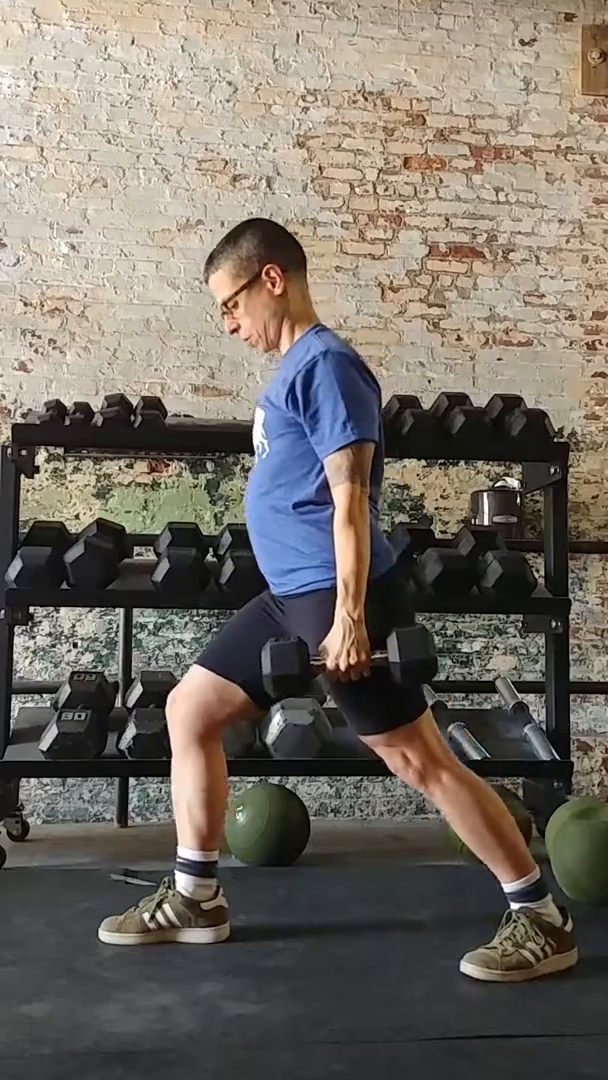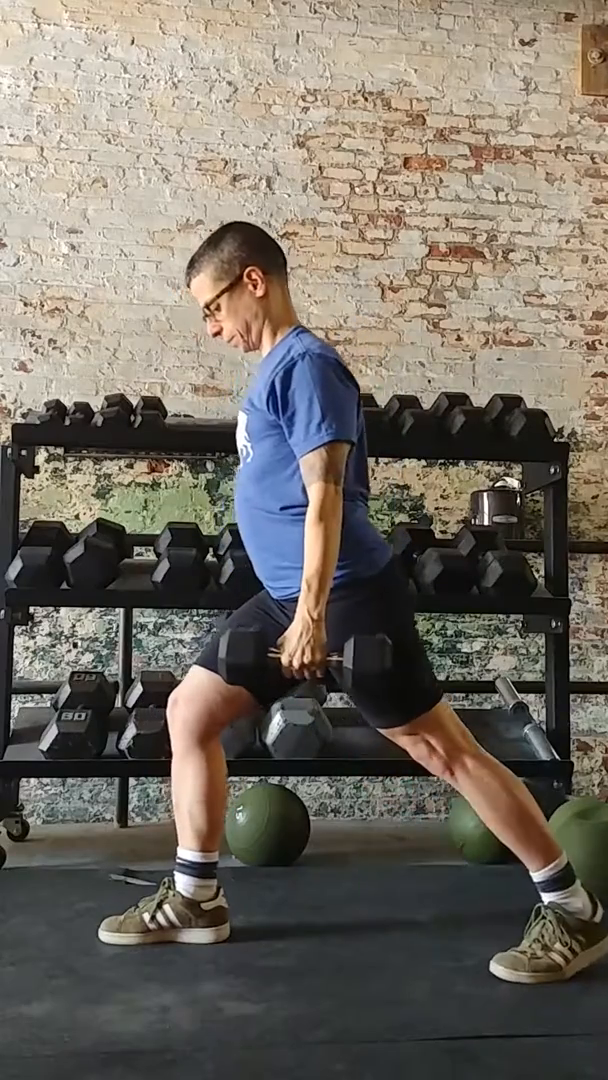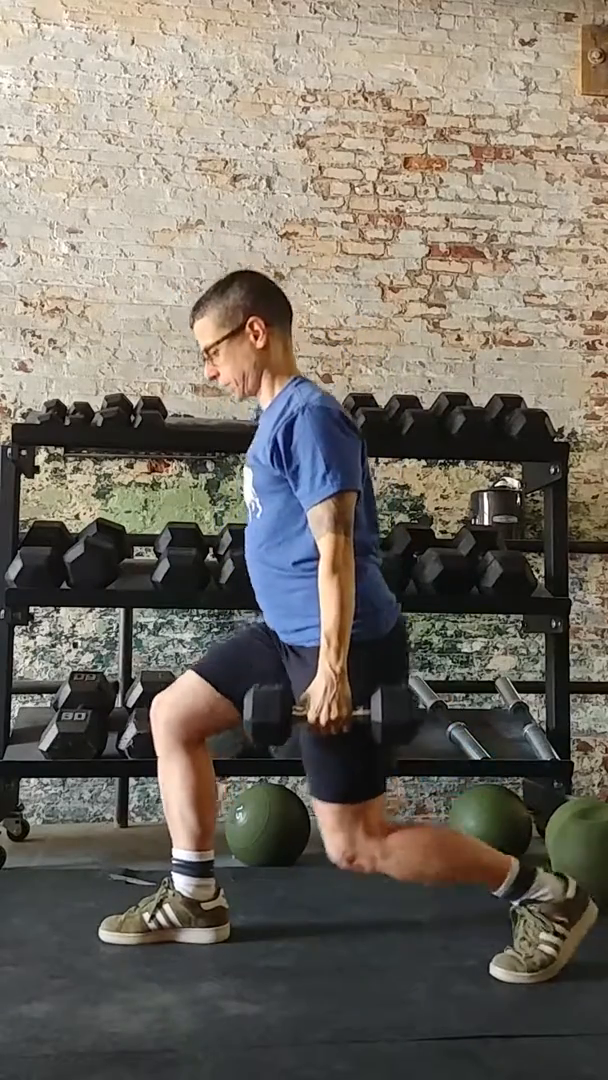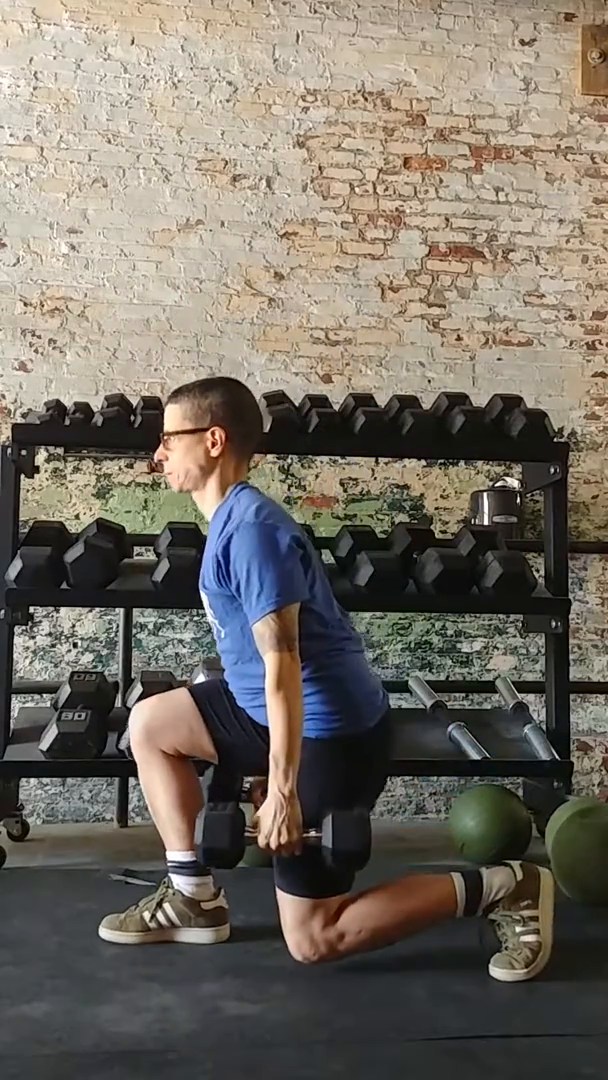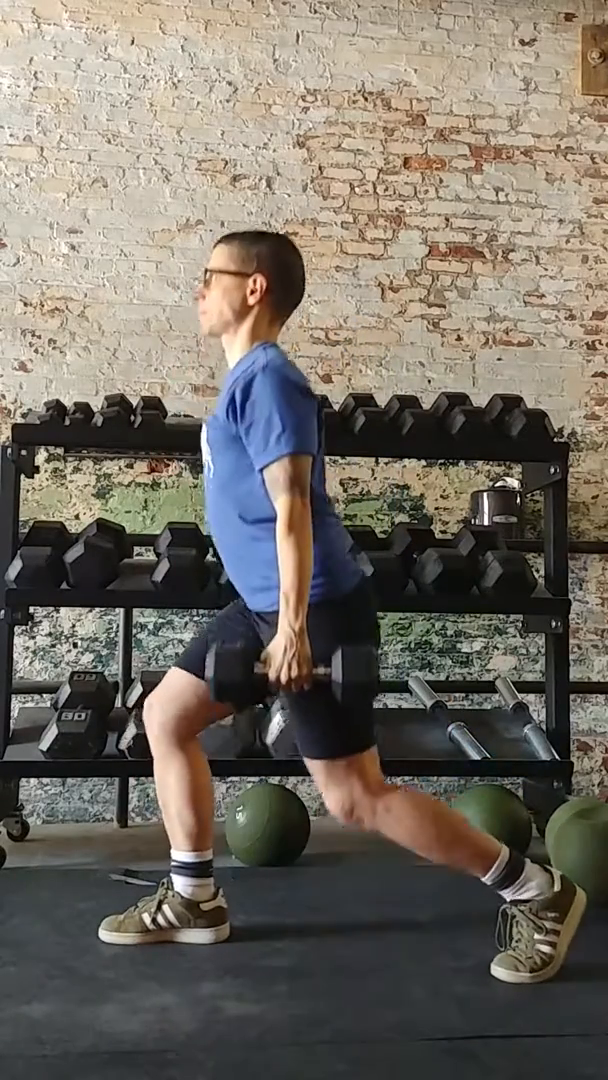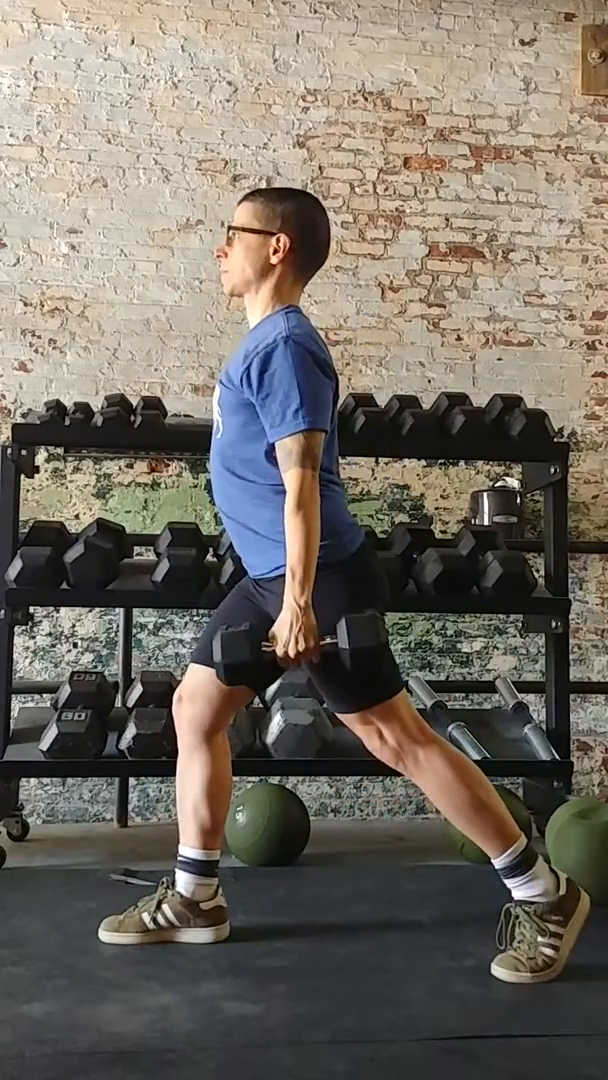
dt=0.7s
person 1, frame 1
left shoulder: (325, 363)
right shoulder: (295, 368)
left elbow: (350, 499)
left wrist: (350, 616)
left hip: (335, 596)
right hip: (290, 594)
left knee: (420, 760)
right knee: (189, 712)
left ankle: (542, 918)
right ankle: (194, 897)
person 1, frame 2
left shoulder: (306, 364)
right shoulder: (276, 369)
left elbow: (326, 498)
left wrist: (312, 614)
left hip: (345, 593)
right hip: (285, 590)
left knee: (444, 748)
right knee: (187, 713)
right ankle: (195, 898)
person 1, frame 3
left shoulder: (308, 415)
right shoulder: (279, 416)
left elbow: (335, 551)
left wrist: (333, 667)
left hip: (345, 643)
right hip: (288, 632)
left knee: (354, 842)
right knee: (172, 716)
left ankle: (549, 898)
right ankle: (194, 898)
person 1, frame 4
left shoulder: (251, 529)
right shoulder: (231, 521)
left elbow: (283, 667)
left wrist: (282, 792)
right wrist: (268, 766)
left hip: (330, 732)
right hip: (284, 715)
left knee: (314, 939)
right knee: (149, 725)
left ankle: (506, 889)
right ankle: (194, 899)
person 1, frame 5
left shoulder: (267, 377)
right shoulder: (246, 378)
left elbow: (293, 509)
left wrist: (294, 627)
left hip: (318, 607)
right hip: (262, 602)
left knee: (355, 795)
right knee: (165, 716)
left ankle: (536, 890)
right ankle: (194, 899)
person 1, frame 6
left shoulder: (285, 346)
right shoulder: (265, 343)
left elbow: (302, 483)
left wrist: (300, 603)
left hip: (318, 576)
right hip: (269, 575)
left knee: (397, 737)
right knee: (194, 712)
left ankle: (543, 893)
right ankle: (193, 898)
